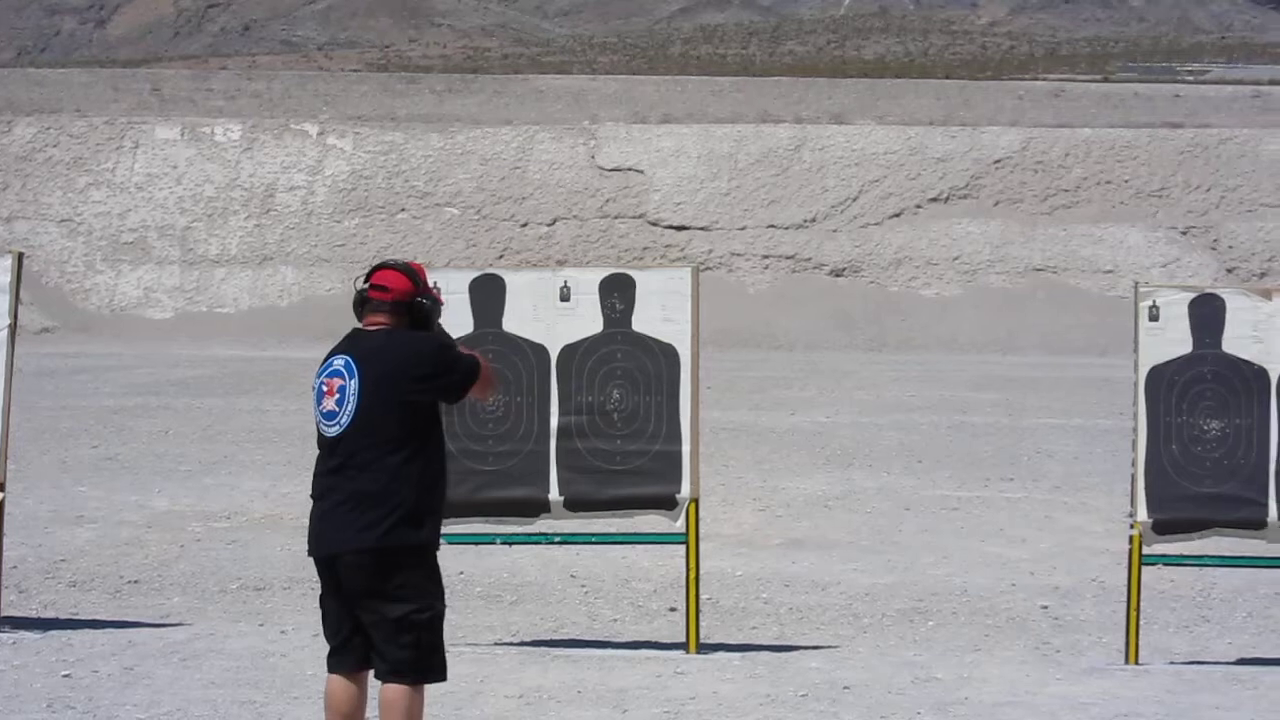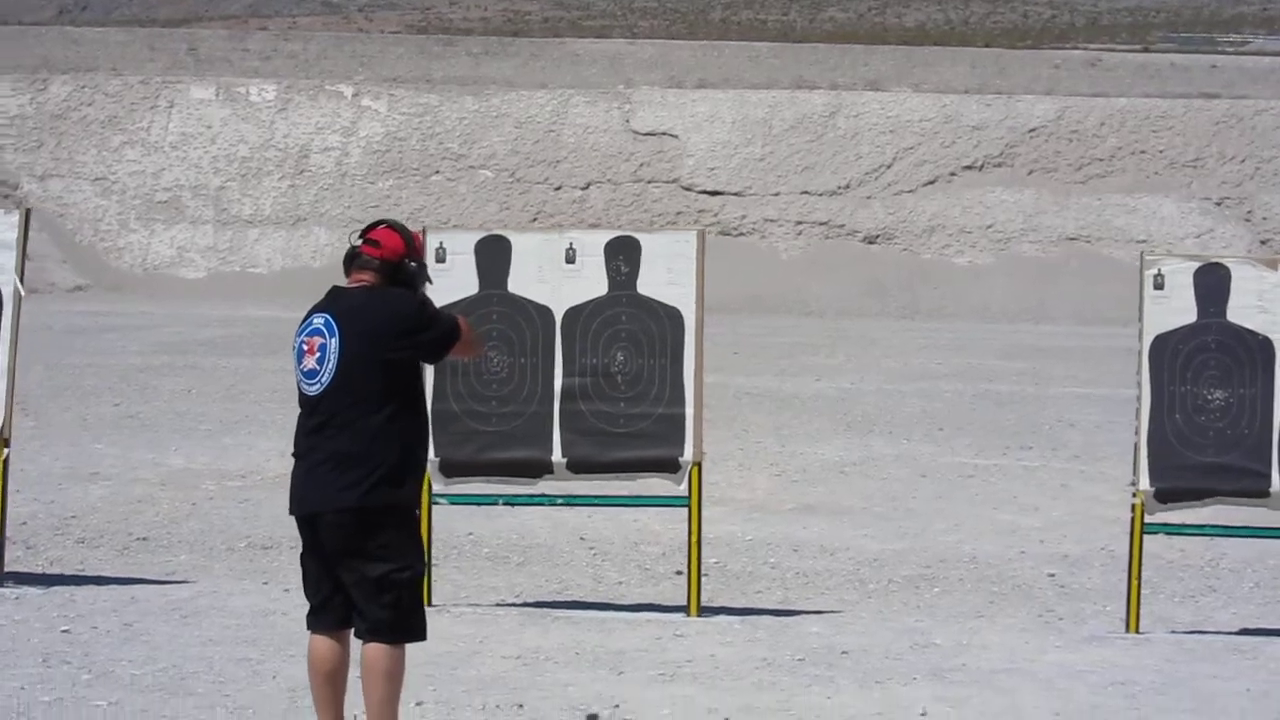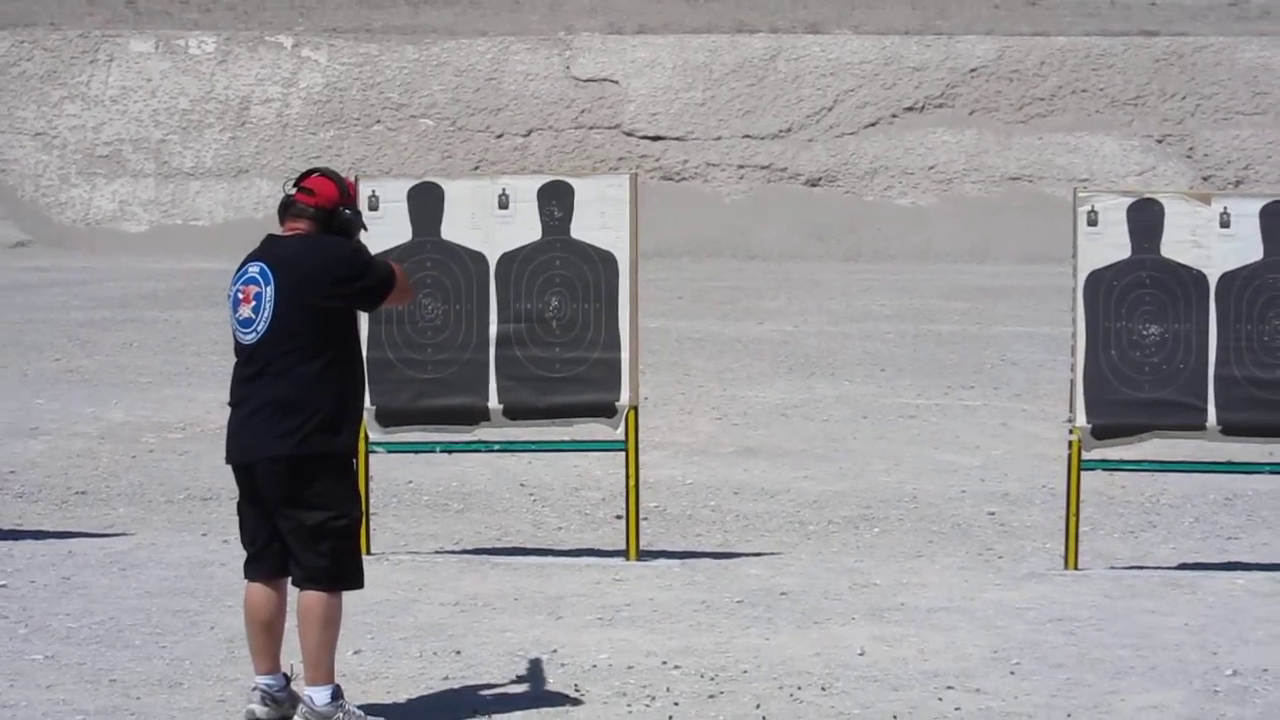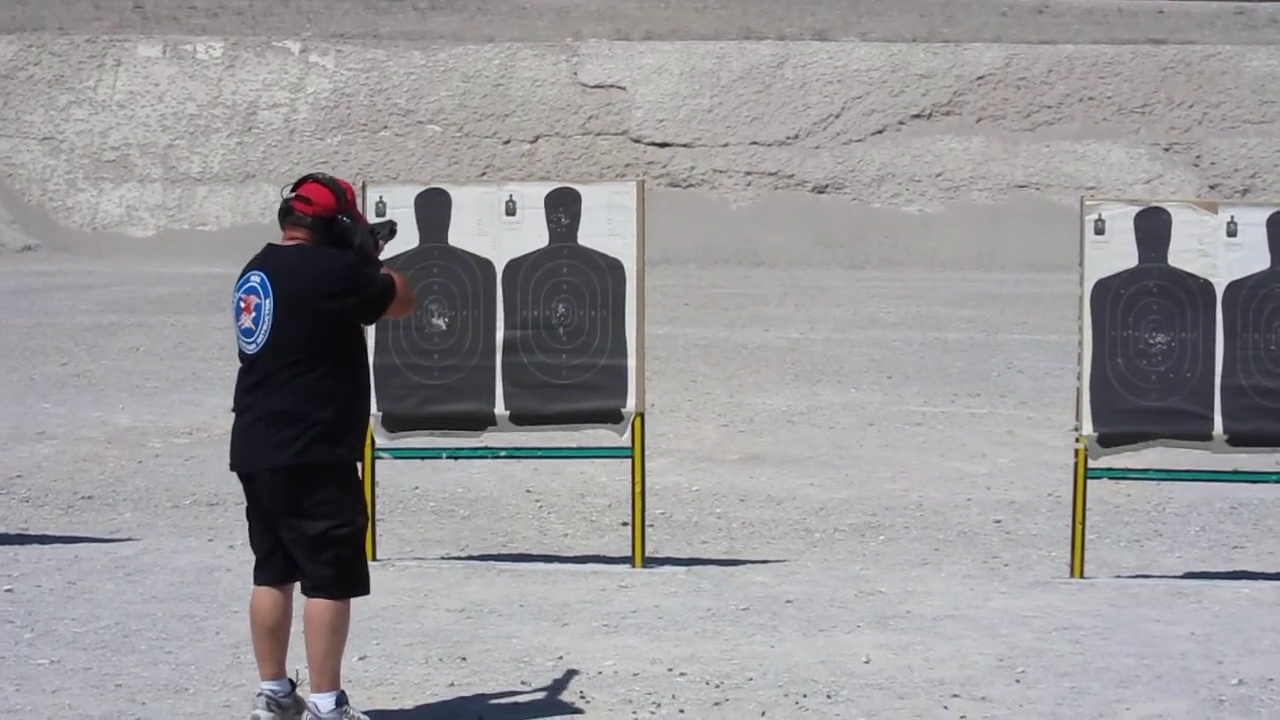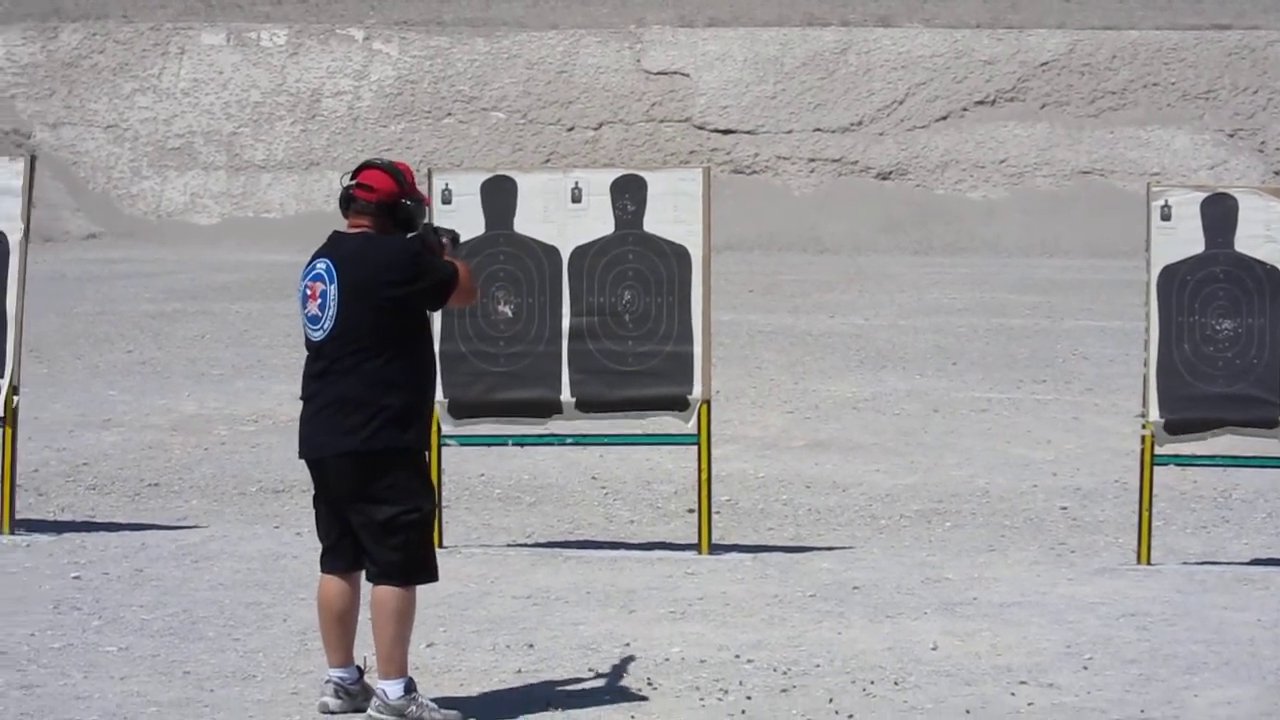
dt=1s
person 1, frame 1
left shoulder: (336, 357)
right shoulder: (416, 352)
right elbow: (484, 381)
right wrist: (444, 341)
left hip: (332, 538)
right hip: (391, 542)
left knee: (346, 662)
right knee: (403, 668)
person 1, frame 2
left shoulder: (316, 315)
right shoulder: (396, 309)
right elbow: (466, 343)
right wrist: (424, 307)
left hip: (314, 496)
right hip: (372, 501)
left knee: (327, 621)
right knee: (384, 626)
person 1, frame 3
left shoulder: (251, 264)
right shoulder: (330, 257)
right elbow: (400, 290)
right wrist: (360, 254)
left hip: (250, 443)
right hip: (307, 447)
left knee: (265, 569)
right knee: (321, 573)
person 1, frame 4
left shoulder: (256, 269)
right shoulder: (331, 269)
right elbow: (401, 302)
left wrist: (358, 262)
right wrist: (370, 260)
left hip: (257, 449)
right hip: (310, 454)
left knee: (273, 574)
right knee: (329, 581)
person 1, frame 5
left shoulder: (322, 259)
right shoulder: (395, 256)
right elbow: (464, 290)
left wrist: (424, 255)
right wrist: (437, 252)
left hip: (325, 437)
right hip: (379, 441)
left knee: (340, 562)
right knee: (395, 567)
